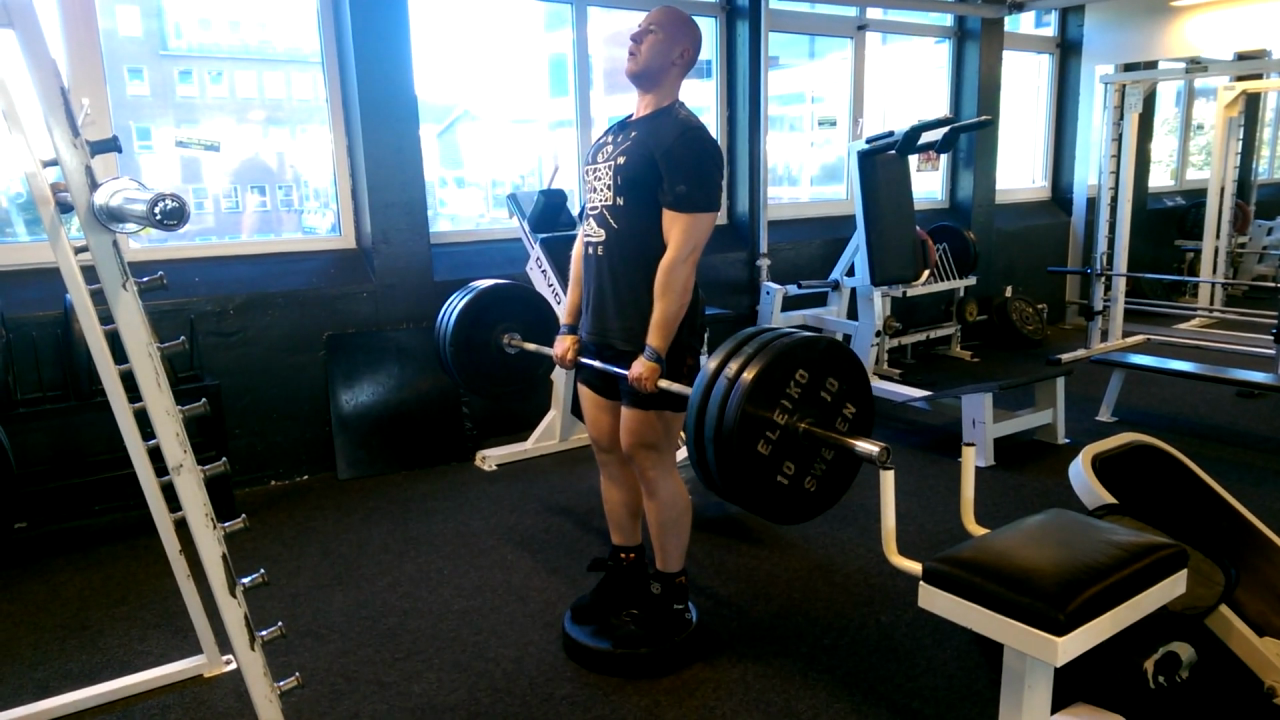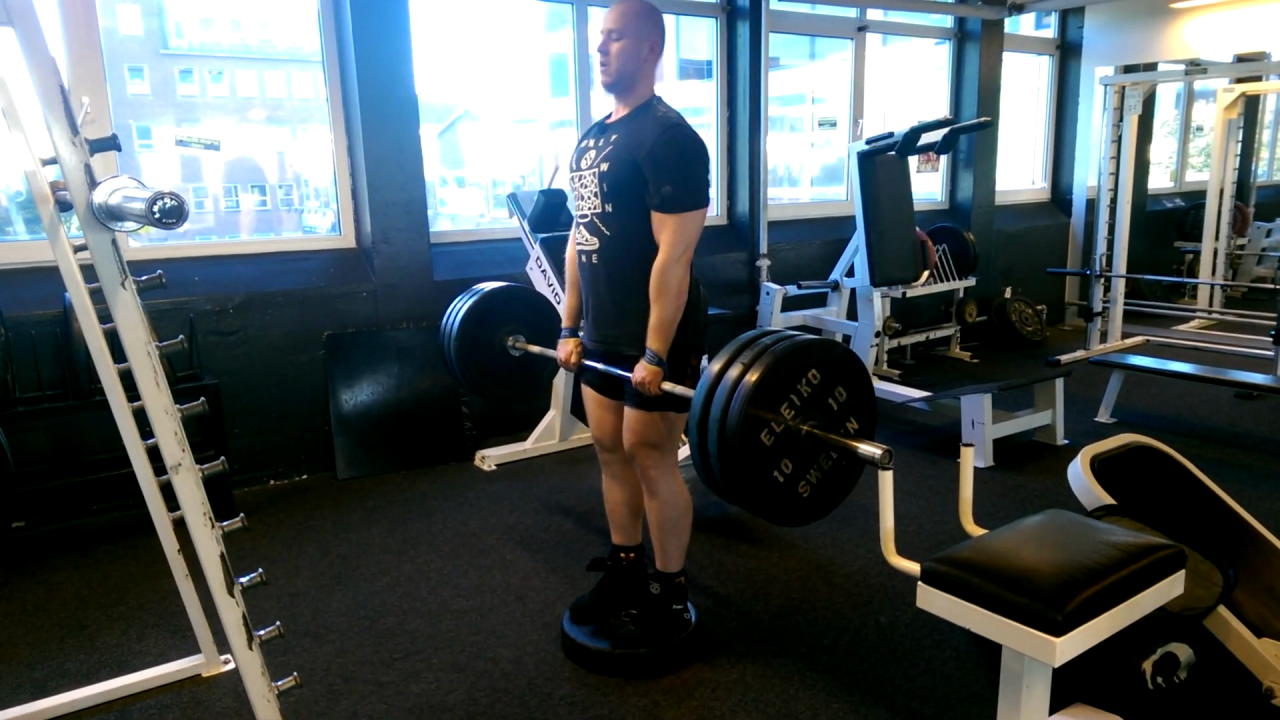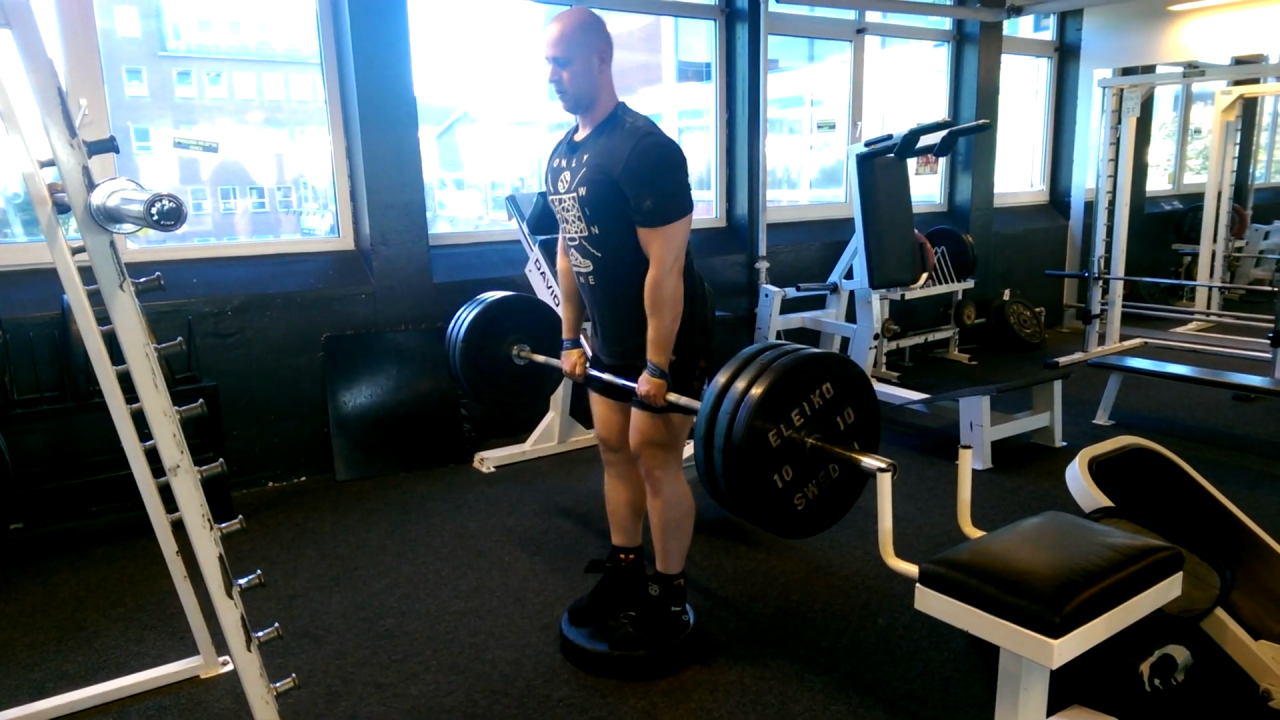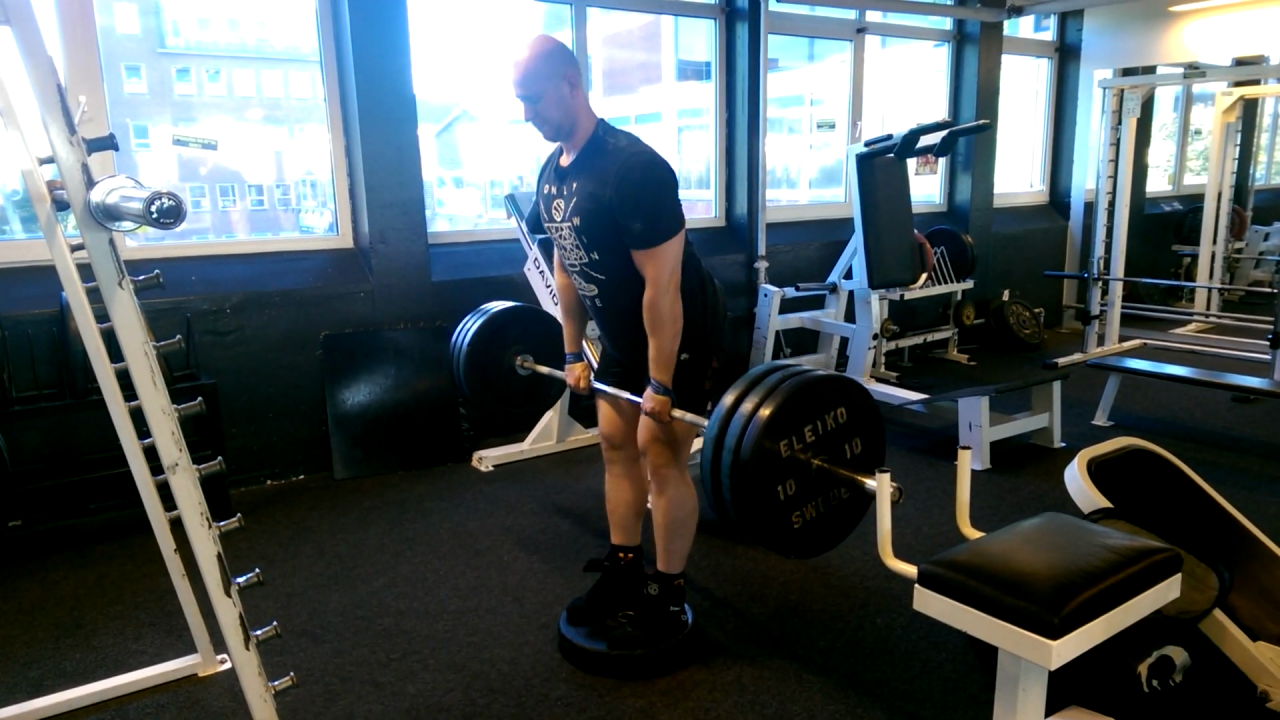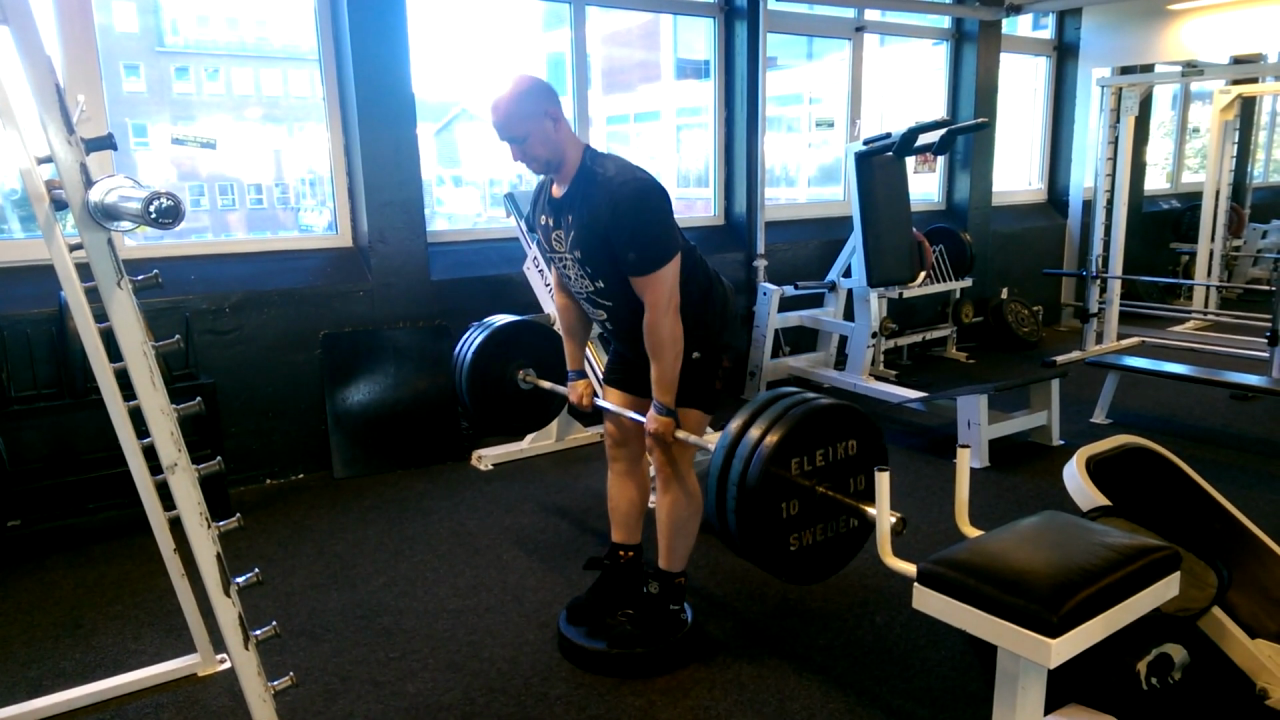
dt=0.4s
person 1, frame 1
left shoulder: (686, 141)
right shoulder: (610, 137)
left elbow: (681, 254)
left wrist: (655, 351)
right wrist: (570, 325)
left hip: (652, 338)
right hip: (601, 334)
left knee: (651, 461)
right knee: (609, 452)
left ankle: (671, 595)
right ankle: (625, 573)
person 1, frame 2
left shoulder: (667, 138)
right shoulder: (592, 138)
left elbow: (674, 255)
left wrist: (656, 354)
right wrist: (570, 328)
left hip: (655, 337)
right hip: (602, 334)
left knee: (651, 460)
right knee: (611, 452)
left ankle: (670, 596)
right ankle: (625, 572)
person 1, frame 3
left shoulder: (644, 149)
right shoulder: (563, 153)
left elbow: (665, 267)
left wrist: (658, 366)
right wrist: (570, 339)
left hip: (666, 336)
right hip: (610, 338)
left knee: (655, 458)
right knee: (614, 451)
left ankle: (669, 598)
right ankle: (623, 574)
person 1, frame 4
left shoulder: (634, 168)
right shoulder: (551, 174)
left elbow: (663, 286)
right elbow: (566, 267)
left wrist: (661, 385)
right wrist: (573, 354)
left hip: (680, 333)
right hip: (621, 332)
left knee: (662, 456)
right knee: (616, 447)
left ankle: (667, 597)
right ankle: (623, 574)
person 1, frame 5
left shoulder: (627, 193)
right shoulder: (543, 202)
left elbow: (663, 309)
right elbow: (567, 289)
left wrist: (663, 406)
right wrist: (575, 371)
left hip: (693, 329)
right hip: (632, 332)
left knee: (670, 454)
right knee: (621, 443)
left ankle: (667, 596)
right ankle: (622, 573)
